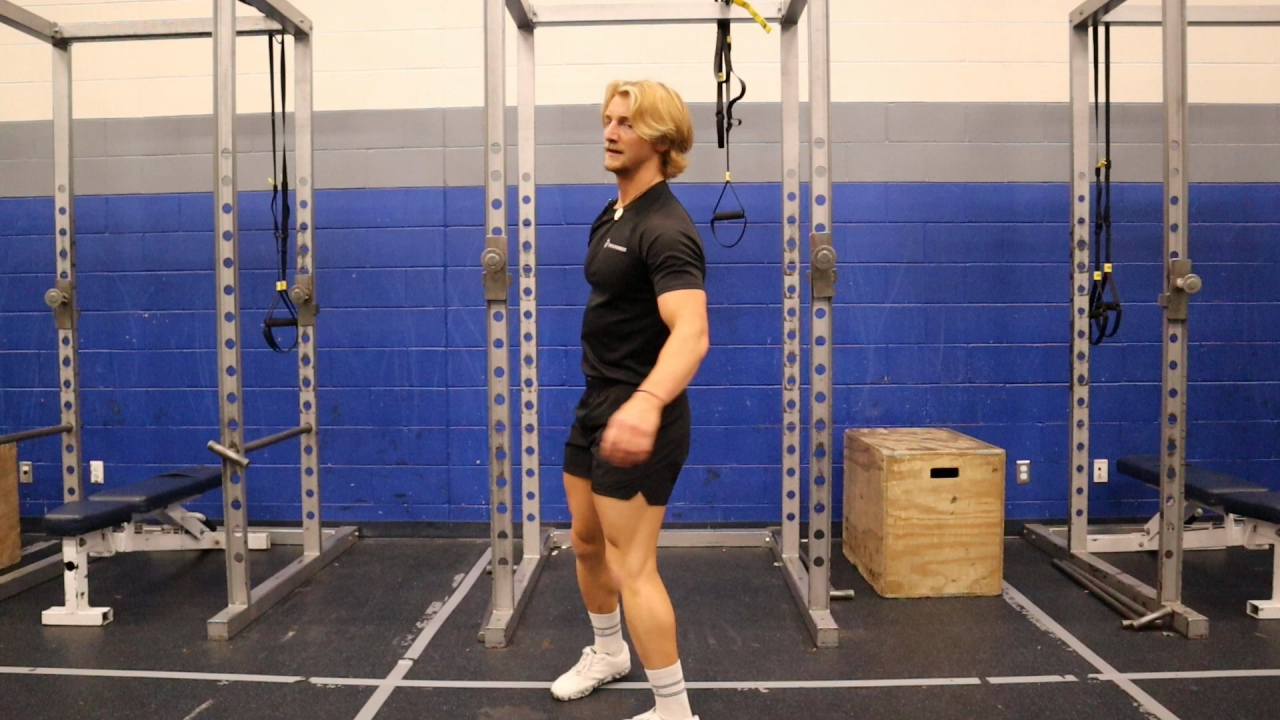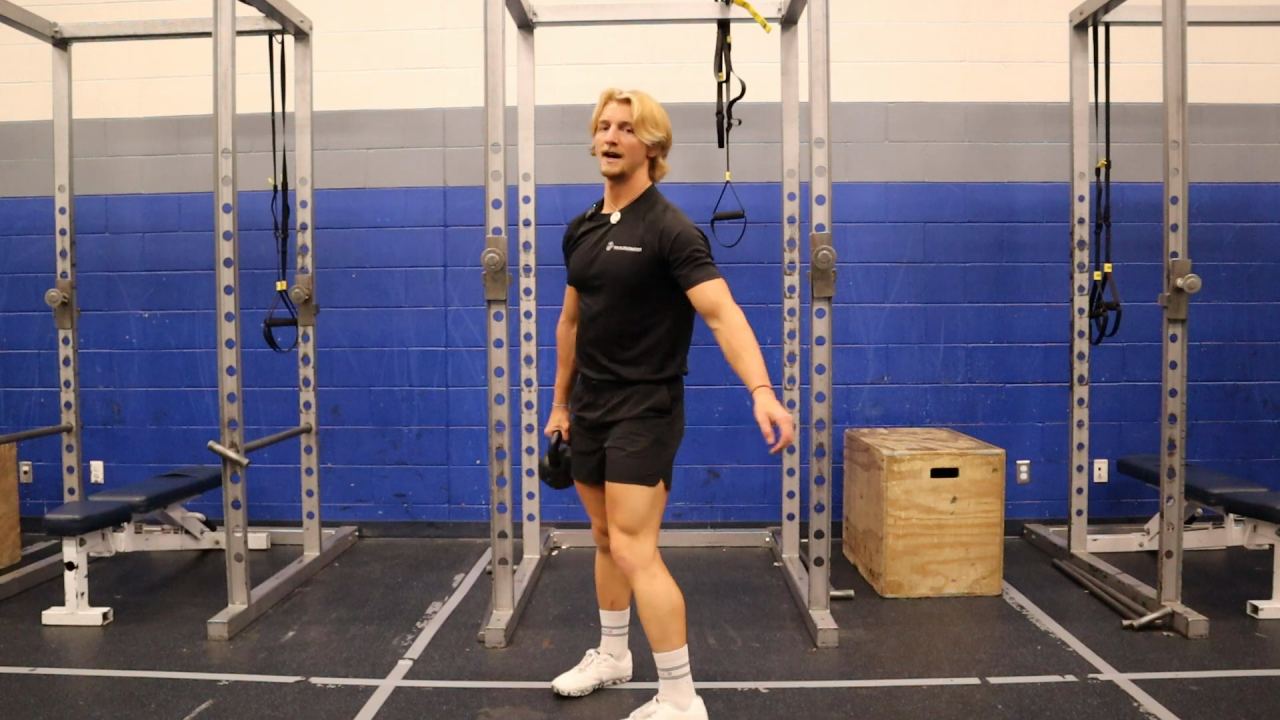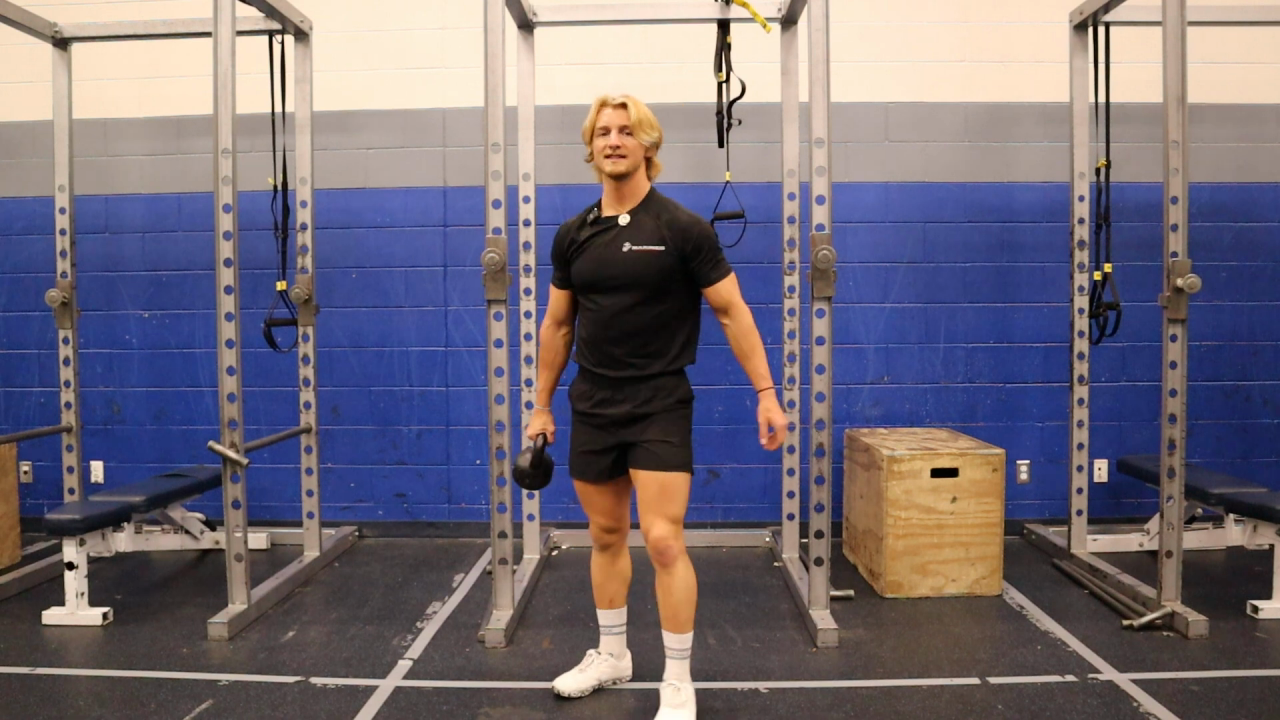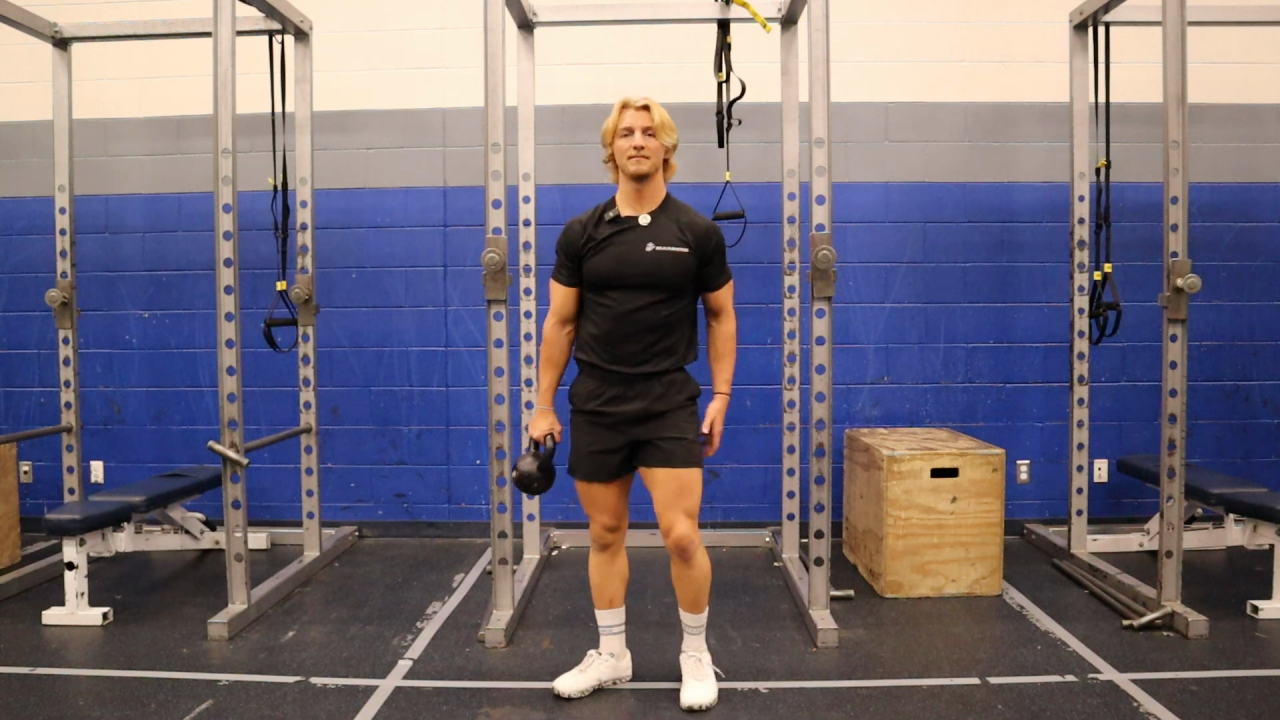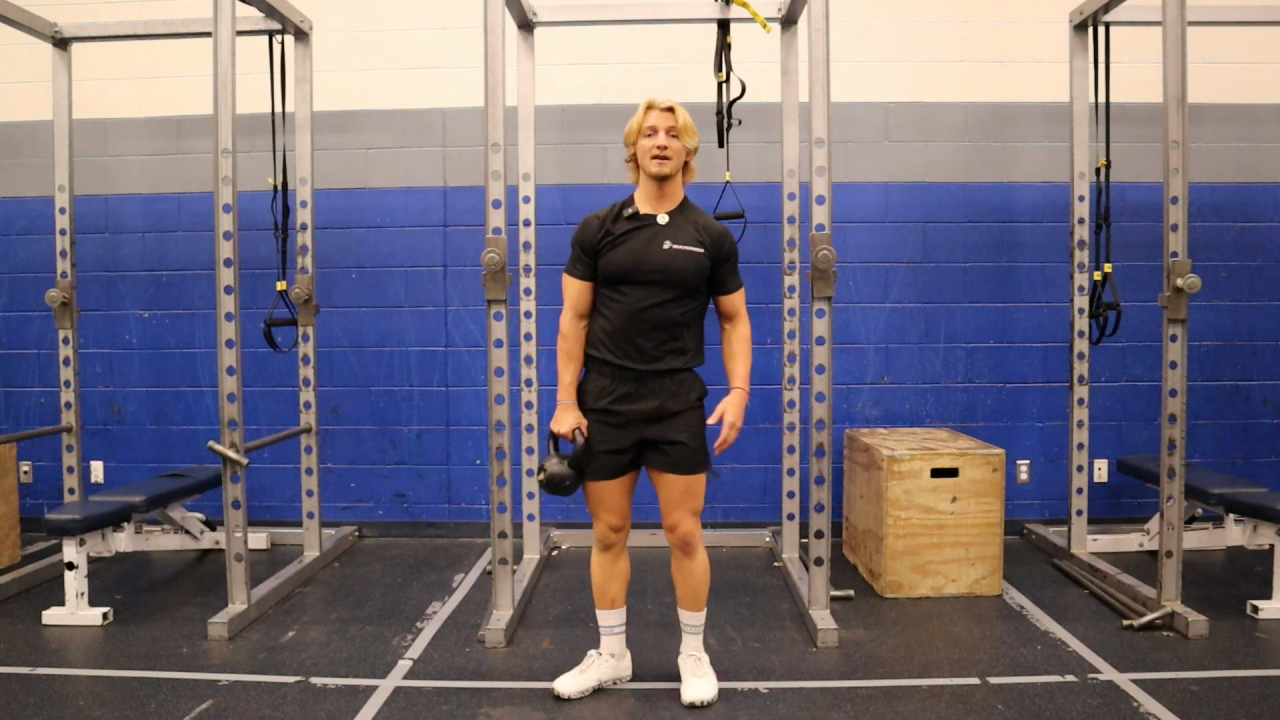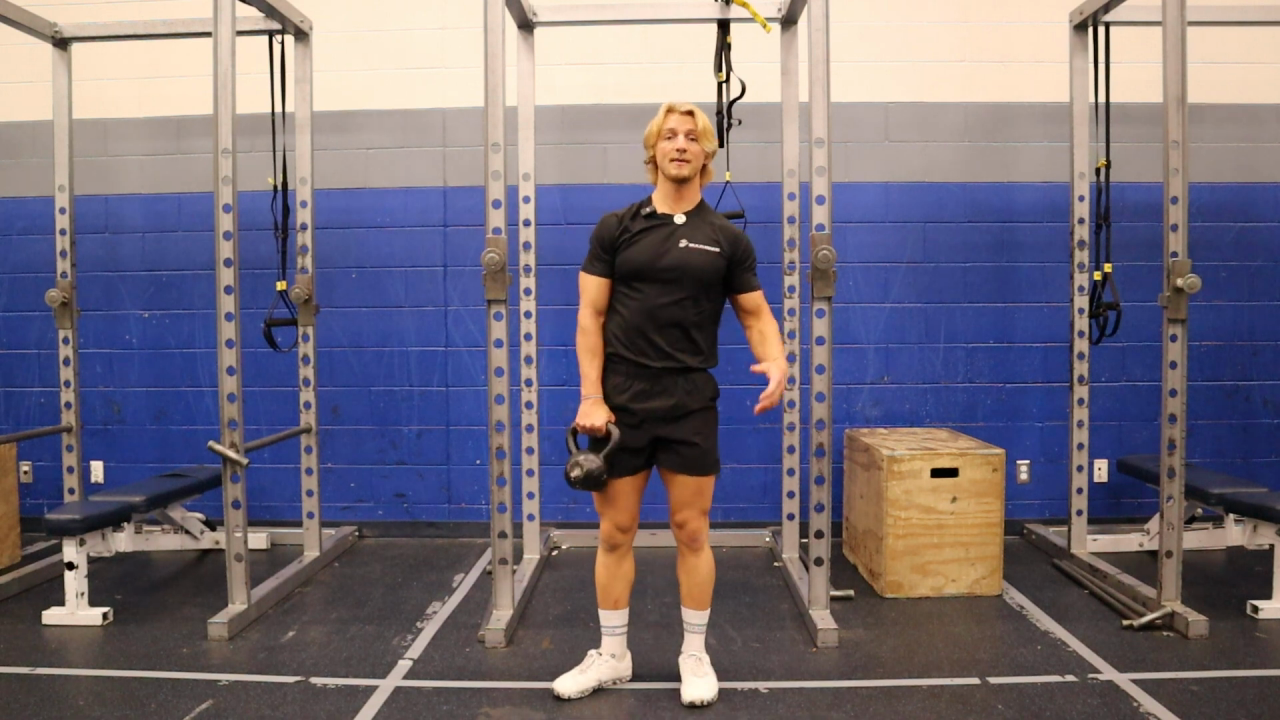
dt=0.2s
person 1, frame 1
left shoulder: (665, 231)
right shoulder: (609, 217)
left elbow: (689, 331)
left wrist: (646, 405)
left hip: (637, 416)
right hip: (599, 406)
left knee: (628, 566)
right knee: (585, 543)
right ankle: (609, 651)
person 1, frame 2
left shoulder: (669, 230)
right shoulder: (580, 229)
left elbow: (723, 316)
left wrist: (763, 393)
right wrist: (560, 402)
left hip: (646, 411)
right hip: (590, 408)
left knee: (634, 551)
right knee: (607, 540)
right ankle: (612, 654)
person 1, frame 3
left shoulder: (686, 229)
right shoulder: (572, 236)
left elbow: (733, 313)
right elbow: (558, 324)
left wrist: (766, 393)
right wrist: (542, 404)
left hip: (661, 406)
right hip: (595, 407)
left knee: (664, 542)
right knee: (606, 536)
right ankle: (612, 653)
person 1, frame 4
left shoulder: (698, 233)
right shoulder: (580, 233)
left elbow: (722, 317)
right elbow: (560, 323)
left wrist: (721, 396)
right wrist: (543, 406)
left hip: (669, 405)
right hip: (596, 406)
left knee: (681, 535)
right knee: (605, 534)
left ankle: (696, 652)
right ankle: (611, 654)
person 1, frame 5
left shoulder: (712, 236)
right shoulder: (597, 228)
left elbow: (734, 319)
right elbow: (573, 319)
left wrist: (737, 393)
right wrist: (566, 401)
left hip: (678, 405)
right hip: (605, 404)
left knee: (684, 533)
right knee: (609, 533)
left ankle: (693, 653)
right ankle: (612, 654)
person 1, frame 6
left shoulder: (728, 238)
right shoulder: (615, 228)
left elbow: (757, 318)
right elbow: (591, 316)
left wrist: (774, 361)
right wrist: (590, 397)
left hip: (691, 404)
right hip: (620, 402)
left knee: (691, 531)
right knee: (615, 532)
left ankle: (694, 654)
right ankle: (612, 655)
